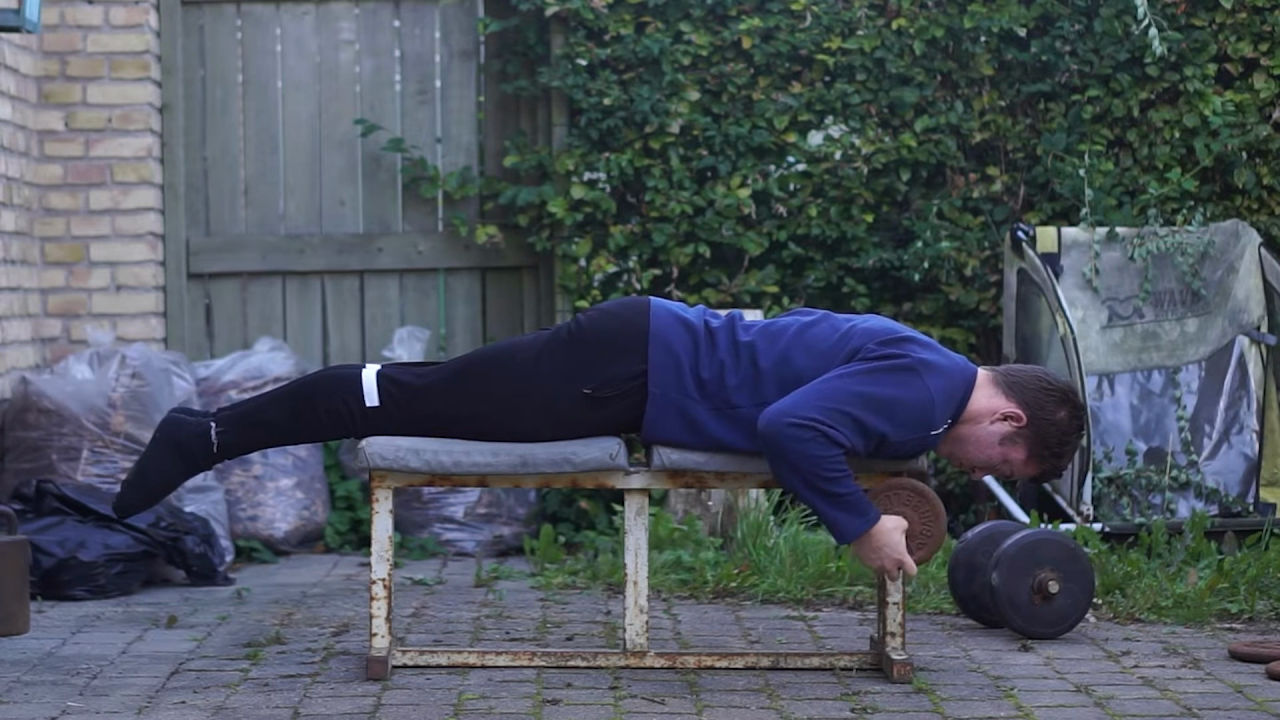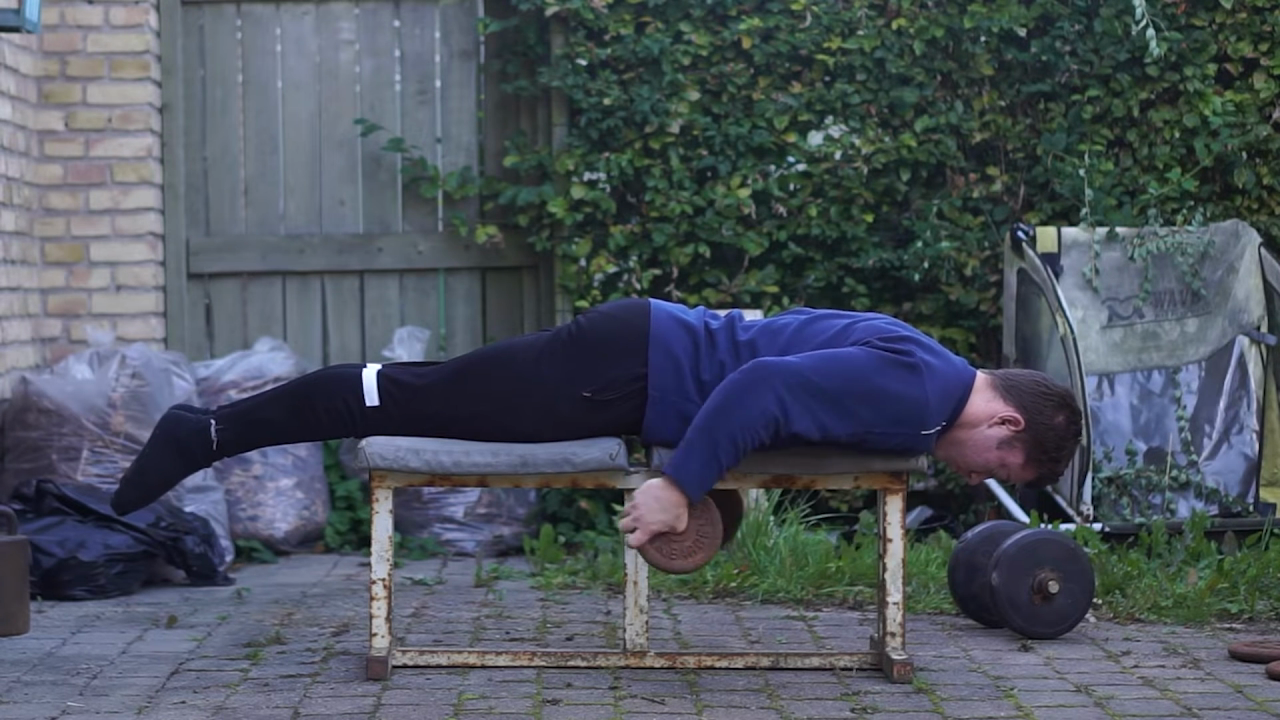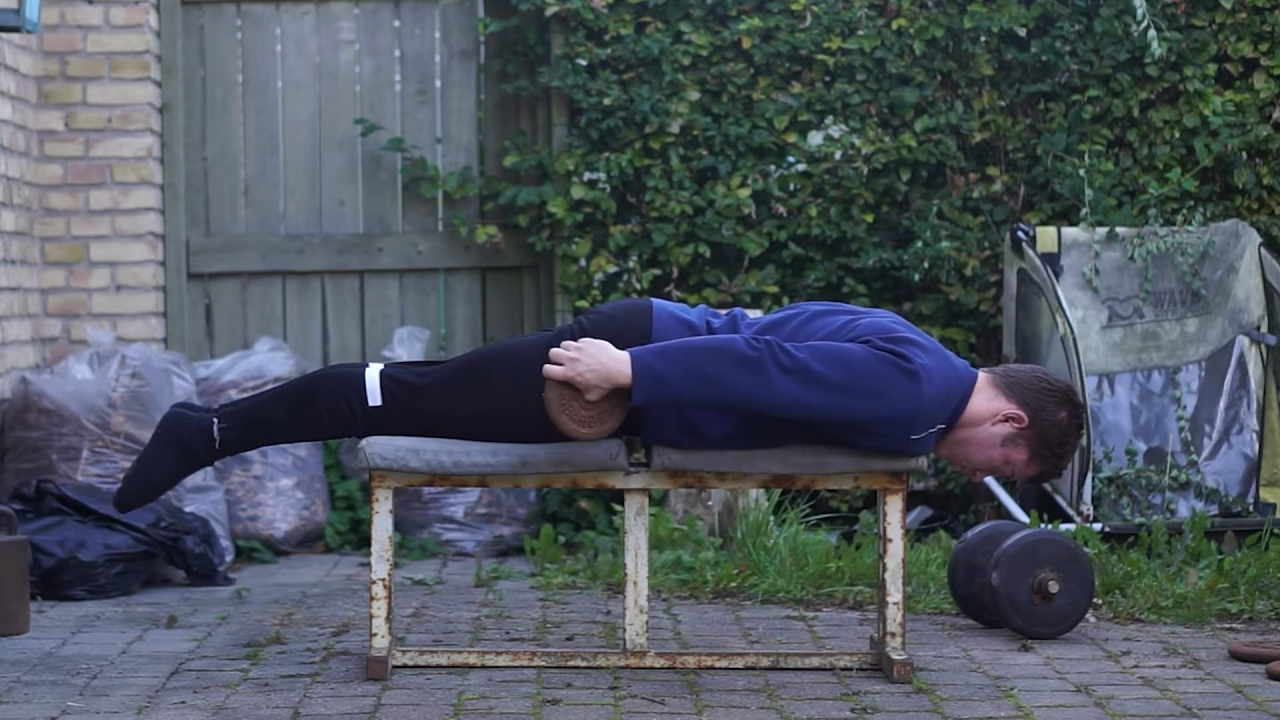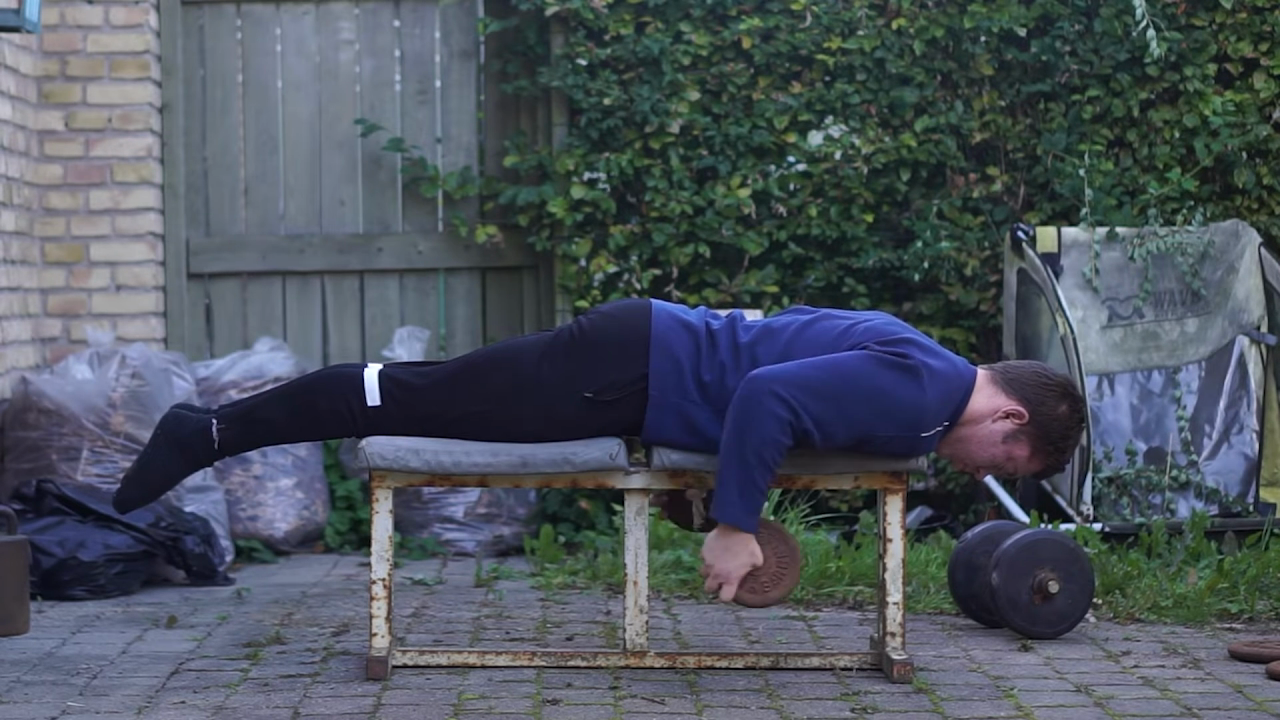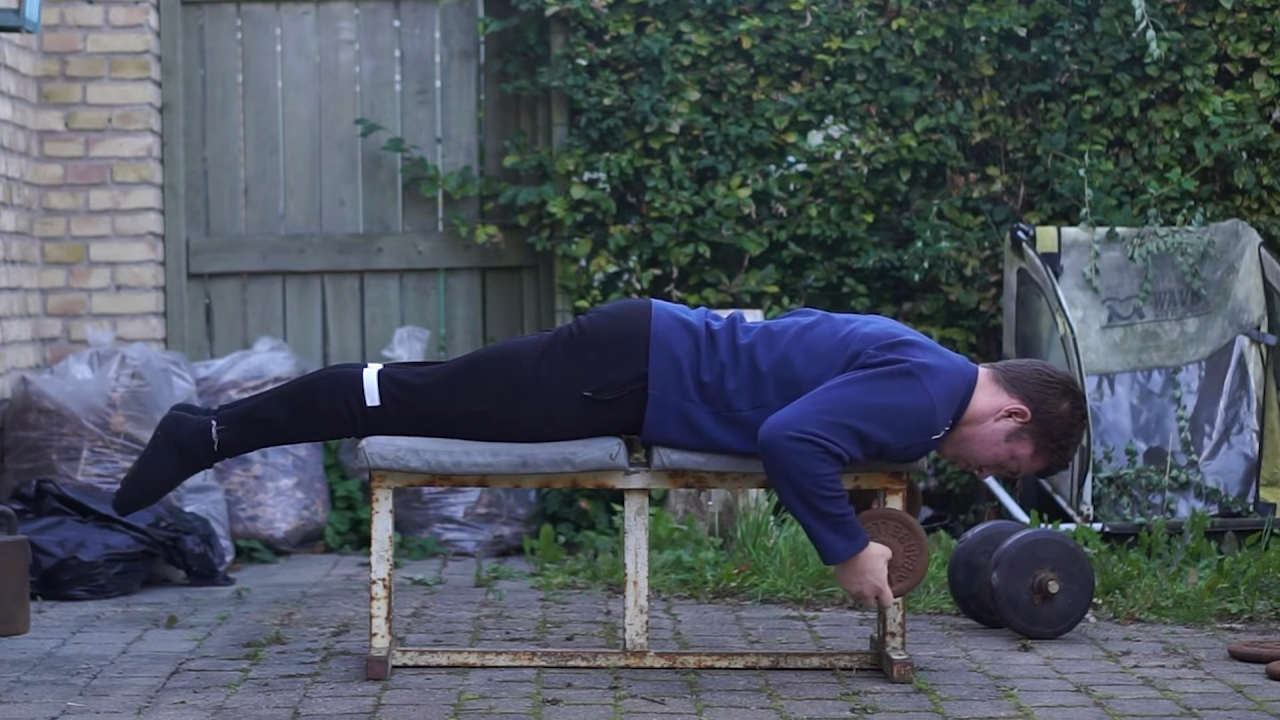
dt=0.5s
person 1, frame 1
left shoulder: (919, 365)
right shoulder: (924, 390)
right elbow: (791, 428)
right wrist: (863, 527)
left hip: (648, 349)
right hip: (631, 372)
left knee: (424, 396)
right knee: (415, 400)
left ankle: (213, 429)
right ankle: (209, 436)
person 1, frame 2
left shoulder: (916, 368)
right shoulder: (916, 392)
right elbow: (767, 388)
right wrist: (679, 484)
left hip: (647, 355)
right hip: (634, 372)
left knee: (421, 393)
right knee: (416, 401)
left ankle: (215, 424)
right ankle: (210, 429)
person 1, frame 3
left shoulder: (918, 366)
right shoulder: (911, 390)
right elbow: (757, 364)
right wrist: (628, 375)
left hip: (641, 346)
right hip: (633, 350)
left knee: (418, 392)
right knee: (414, 403)
left ankle: (215, 424)
right ankle: (211, 430)
person 1, frame 4
left shoulder: (916, 366)
right shoulder: (915, 392)
right elbow: (762, 399)
right wrist: (735, 524)
left hip: (645, 353)
right hip: (631, 373)
left knee: (421, 394)
right knee: (413, 402)
left ankle: (214, 429)
right ankle: (210, 430)
person 1, frame 5
left shoulder: (920, 366)
right shoulder: (924, 396)
right elbow: (790, 441)
right wrist: (847, 551)
left hip: (648, 347)
right hip: (633, 376)
left knee: (423, 394)
right knee: (416, 403)
left ankle: (213, 430)
right ankle: (211, 432)
